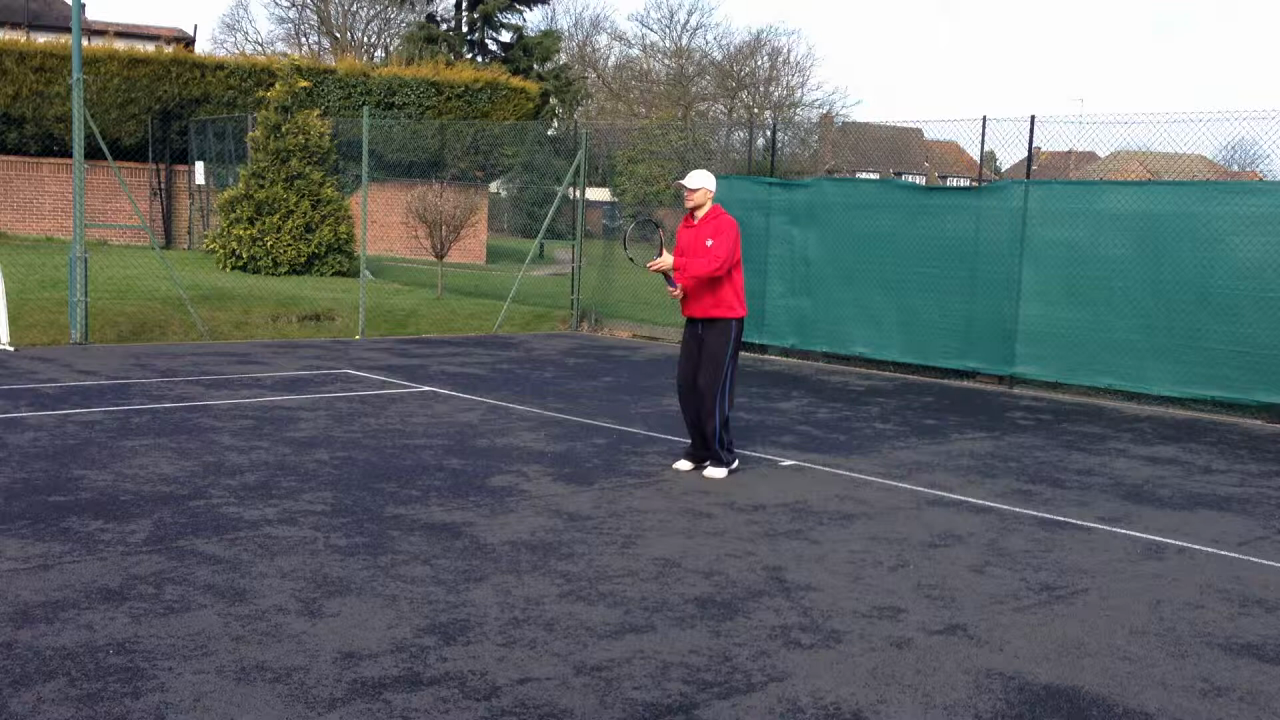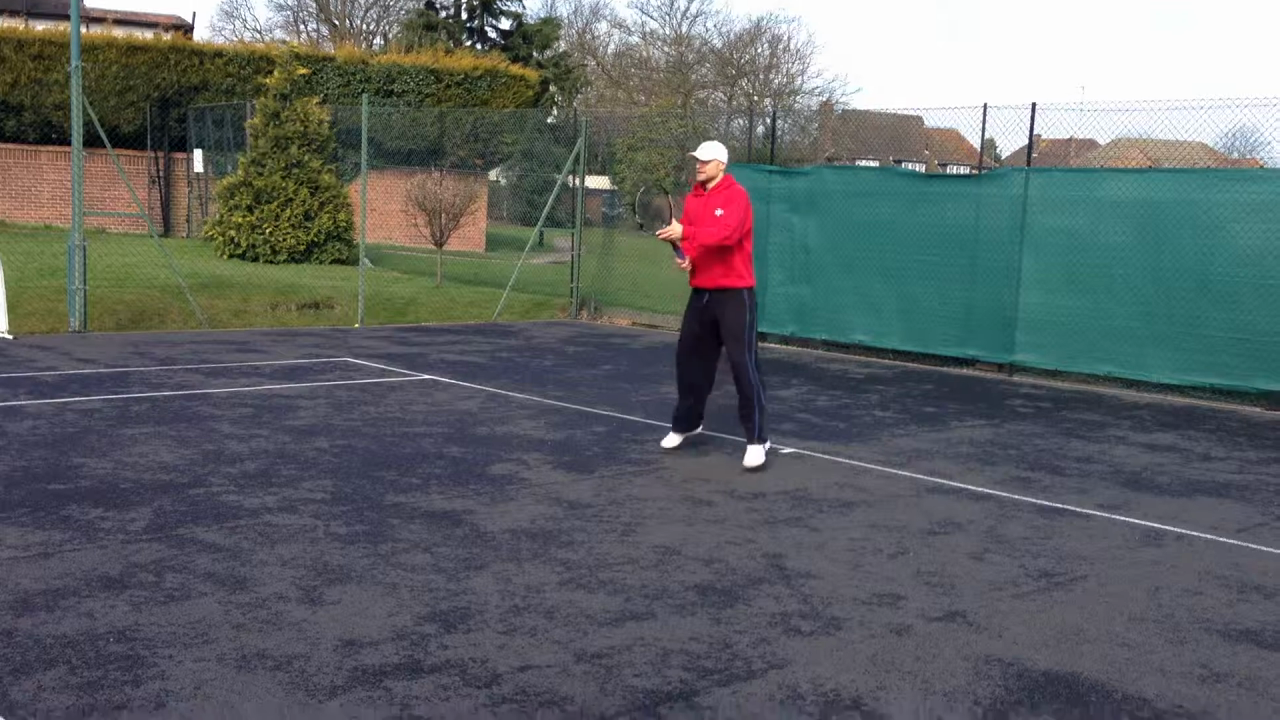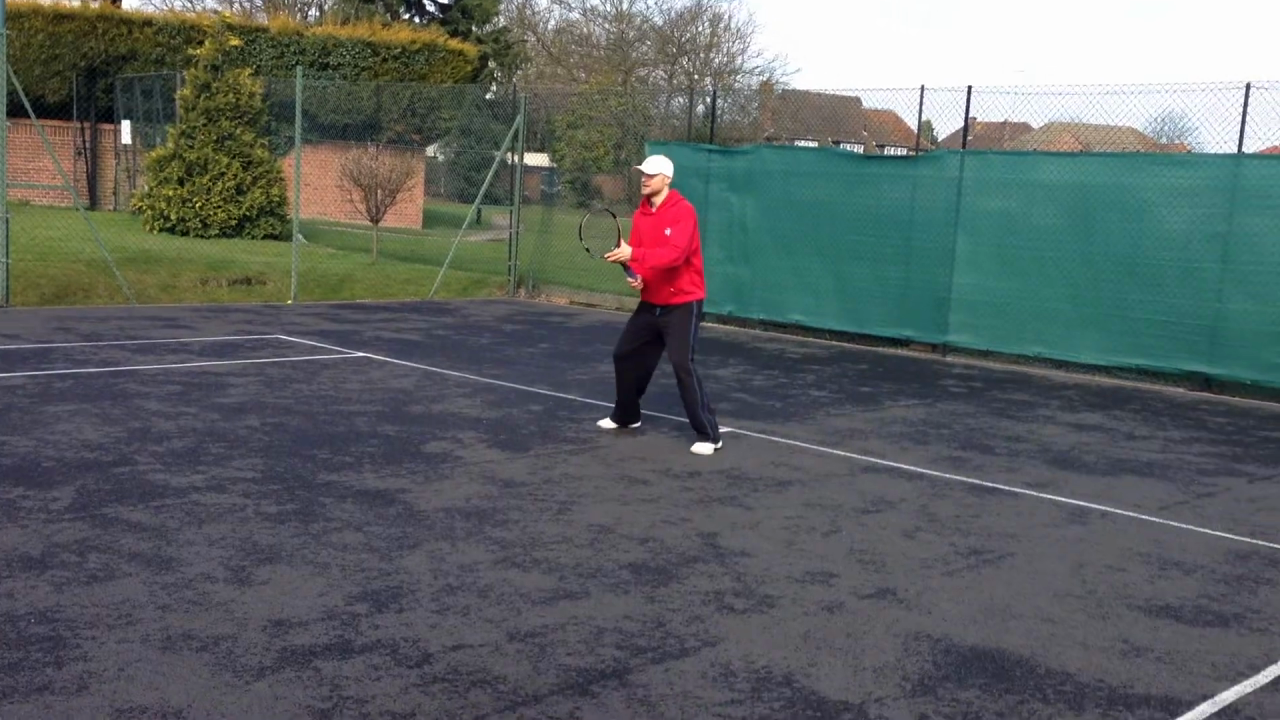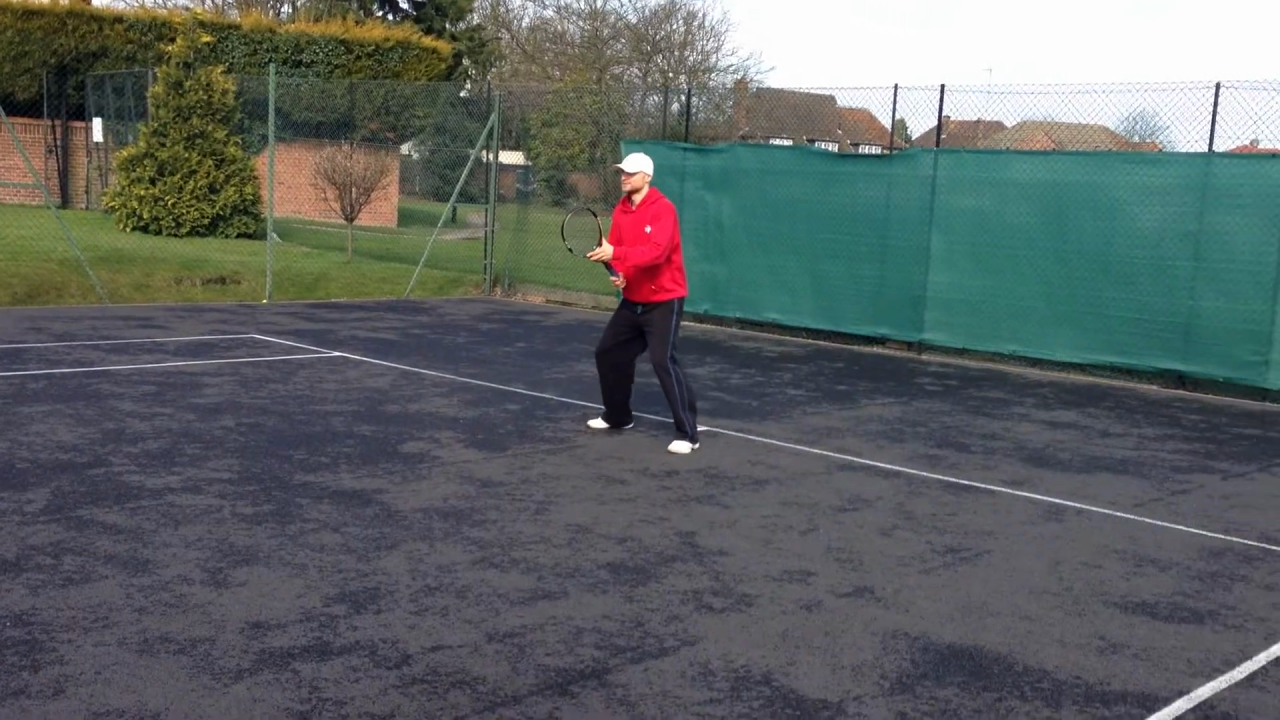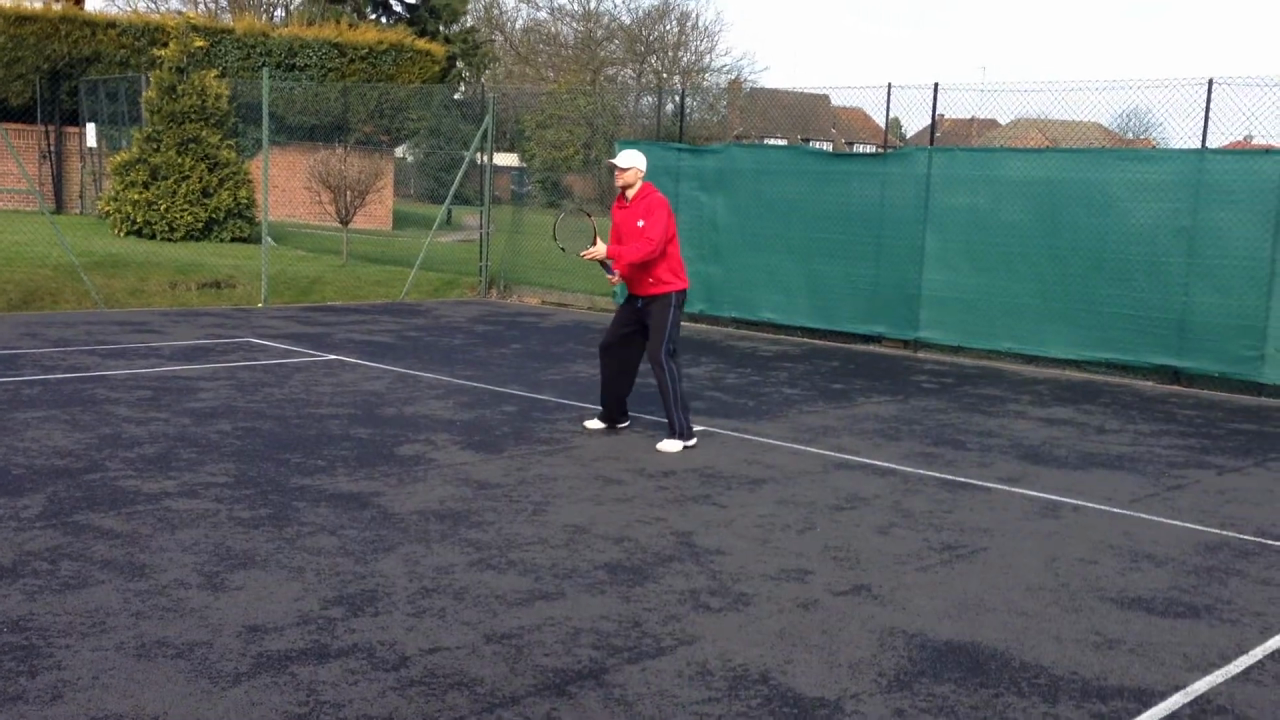
dt=0.3s
person 1, frame 1
left shoulder: (725, 225)
right shoulder: (684, 228)
left elbow: (716, 265)
right elbow: (680, 267)
left wrist: (675, 262)
right wrist: (678, 287)
left hip: (724, 318)
right hip: (695, 319)
left knee: (714, 387)
right knee: (687, 385)
left ankle: (722, 458)
right ankle: (700, 451)
person 1, frame 2
left shoulder: (736, 195)
right shoulder: (692, 198)
left elbow: (726, 233)
right elbow: (687, 237)
left wrist: (685, 232)
right wrist: (686, 258)
left hip: (734, 291)
right hip: (701, 291)
left knee: (742, 362)
right knee: (689, 356)
left ankle: (756, 438)
right ankle: (686, 423)
person 1, frame 3
left shoulder: (683, 211)
right shoulder: (641, 212)
left elbow: (675, 254)
right elbow: (636, 251)
left wrist: (634, 254)
right wrist: (636, 276)
left hip: (682, 304)
right hip: (650, 303)
left knee: (683, 365)
right knee: (625, 355)
left ankle: (708, 434)
right ankle: (626, 414)
person 1, frame 4
left shoulder: (663, 209)
right shoulder: (621, 210)
left elbow: (656, 252)
right elbow: (616, 249)
left wrist: (616, 254)
right wrist: (618, 274)
left hip: (664, 301)
right hip: (632, 300)
left knee: (664, 362)
right knee: (608, 352)
left ankle: (687, 433)
right ankle: (617, 415)
person 1, frame 5
left shoulder: (656, 203)
right shoulder: (619, 207)
left elbow: (651, 247)
right elbow: (620, 246)
left wrist: (609, 253)
right wrist: (619, 272)
left hip: (667, 293)
right hip: (638, 294)
left knee: (660, 356)
right knee: (612, 348)
left ankle: (681, 432)
right ankle: (613, 415)
